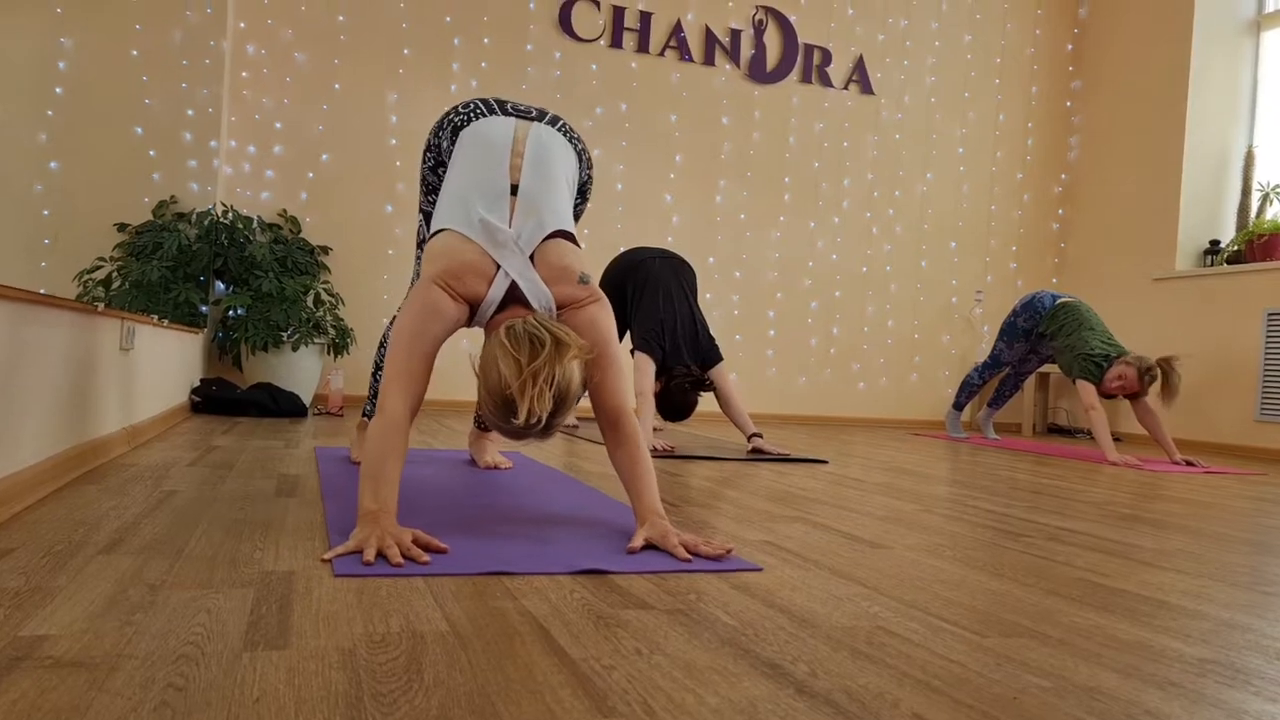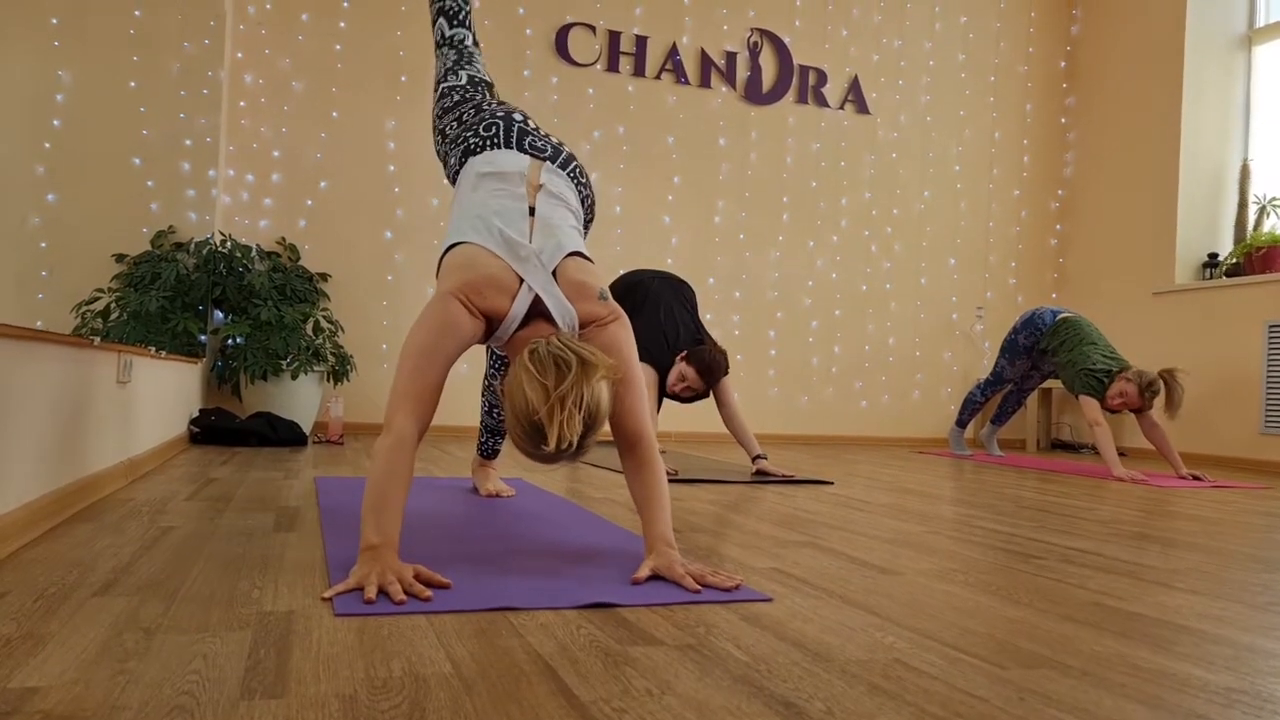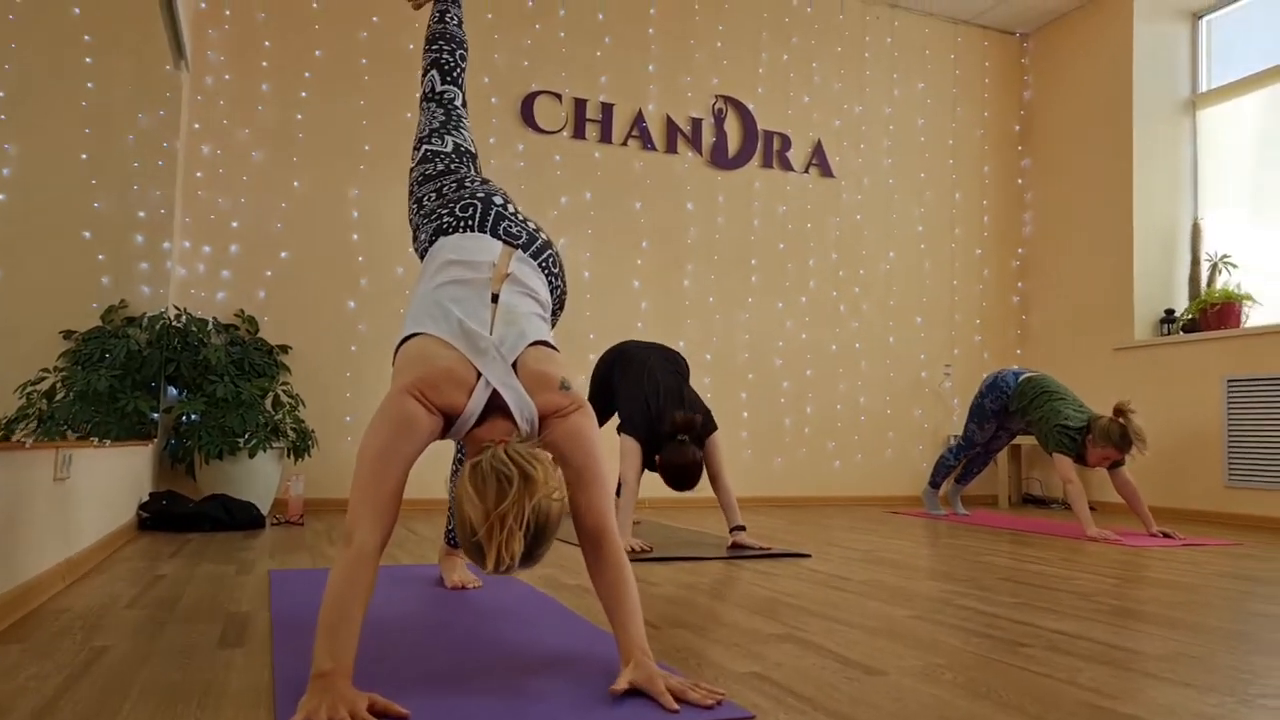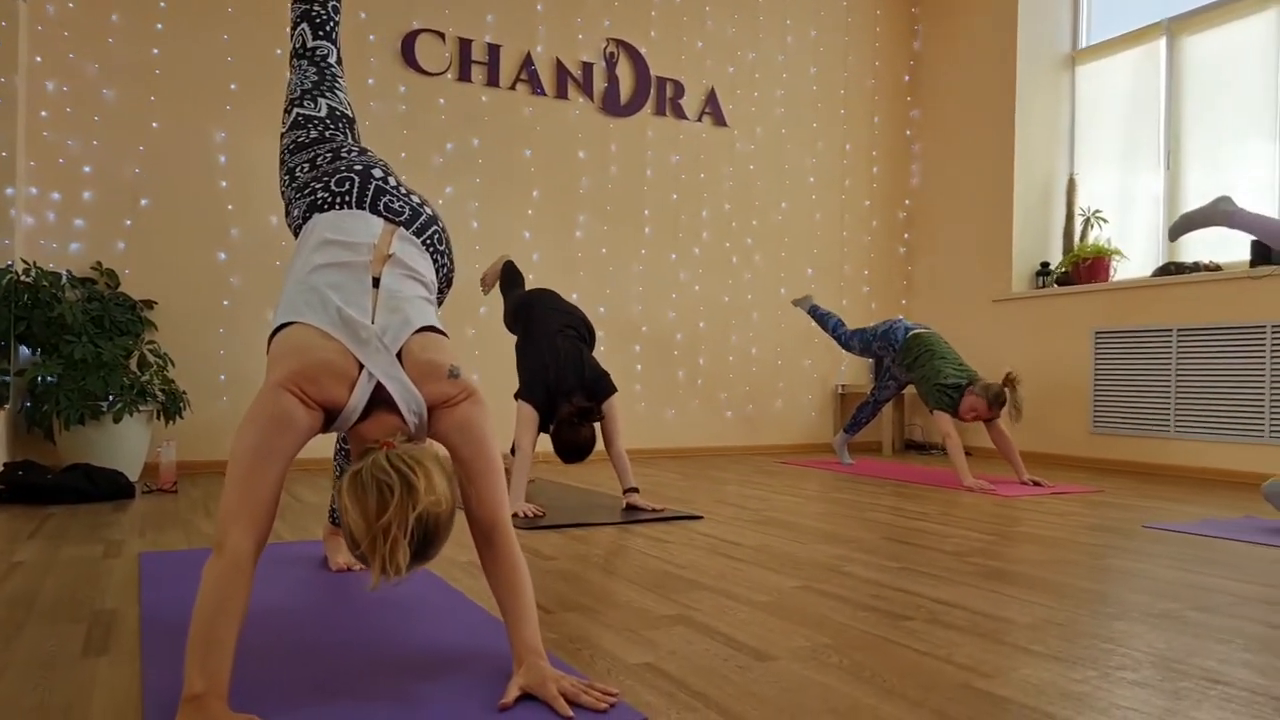
dt=1s
person 1, frame 1
left shoulder: (580, 300)
right shoulder: (447, 285)
left elbow: (619, 419)
right elbow: (395, 408)
right hip: (470, 128)
left ankle: (479, 433)
right ankle: (366, 424)
person 1, frame 2
left shoulder: (603, 318)
right shoulder: (466, 300)
left elbow: (637, 441)
right elbow: (400, 429)
left wrist: (664, 546)
right wrist: (376, 551)
left hip: (563, 181)
right hip: (486, 151)
right knee: (460, 61)
person 1, frame 3
left shoulder: (561, 404)
right shoulder: (423, 394)
left elbow: (602, 538)
right elbow: (361, 540)
left wrist: (641, 659)
left hip: (531, 264)
right hip: (458, 229)
right knee: (445, 98)
person 1, frame 4
left shoulder: (450, 392)
right shoulder: (301, 385)
left elbow: (495, 531)
right elbow: (233, 547)
left wrist: (534, 661)
left hip: (414, 237)
right hip: (333, 200)
right knee: (318, 67)
person 2, frame 1
left shoulder: (1130, 371)
right shoulder: (1090, 361)
left elbow: (1145, 411)
right elbow: (1093, 408)
left wrist: (1173, 454)
right wrist: (1111, 454)
left hip: (1066, 312)
right hip: (1038, 312)
left knee: (1021, 372)
right knee: (996, 364)
left ankle: (986, 417)
right ankle: (954, 415)
person 2, frame 2
left shoulder: (1134, 386)
right shoulder: (1093, 376)
left elbow: (1151, 426)
right elbow: (1097, 423)
left wrist: (1180, 468)
right wrist: (1117, 469)
left hip: (1065, 330)
right hip: (1038, 328)
left knee: (1023, 388)
right knee: (998, 381)
left ankle: (989, 434)
right ankle: (957, 433)
person 2, frame 3
left shoulder: (1106, 437)
right shoulder: (1066, 432)
left elbow: (1124, 483)
right elbow: (1070, 482)
left wrist: (1151, 525)
right wrist: (1090, 528)
left hip: (1026, 397)
right hip: (1004, 390)
left knee: (989, 449)
right knee: (970, 444)
left ankle: (954, 494)
right ankle: (931, 492)
person 2, frame 4
left shoulder: (984, 394)
right shoulder: (945, 390)
left elbow: (1000, 434)
right elbow: (949, 436)
left wrist: (1022, 474)
right wrist: (967, 478)
left hip: (918, 345)
right hip: (897, 340)
left knee: (877, 400)
right knee: (846, 340)
left ankle: (842, 441)
right ankle: (809, 307)
person 3, frame 1
left shoulder: (701, 349)
right shoulder: (652, 340)
left elbow: (727, 395)
right elbow: (643, 393)
left wrist: (754, 436)
right wrist: (645, 436)
right hip: (629, 270)
person 3, frame 2
left shoulder: (711, 361)
right shoulder: (658, 352)
left elbow: (730, 409)
right elbow: (647, 410)
left wrist: (759, 458)
right hip: (631, 291)
person 3, frame 3
left shoulder: (701, 423)
right shoulder: (640, 422)
left elbow: (719, 480)
right elbow: (629, 481)
left wrist: (738, 530)
right wrist: (624, 535)
right hip: (619, 362)
left knee: (637, 451)
right knee: (594, 419)
left ankle: (619, 505)
person 3, frame 4
left shoulder: (598, 384)
right shoulder: (538, 389)
left elbow: (615, 444)
right elbow: (524, 447)
left wrist: (632, 492)
right wrist: (516, 500)
left hip: (572, 321)
right hip: (529, 311)
right knee: (514, 294)
right ankle: (503, 265)
